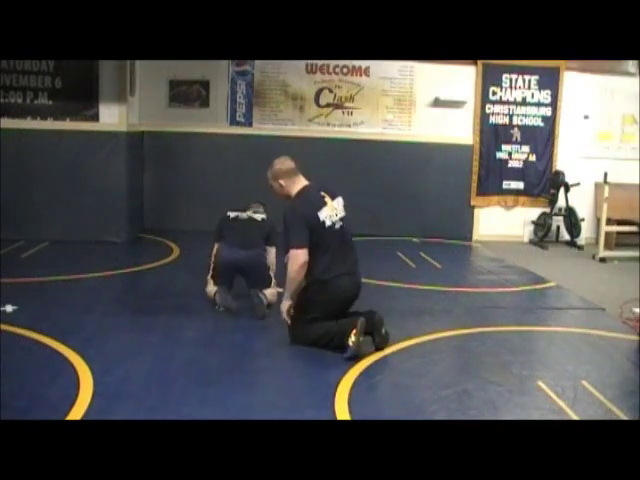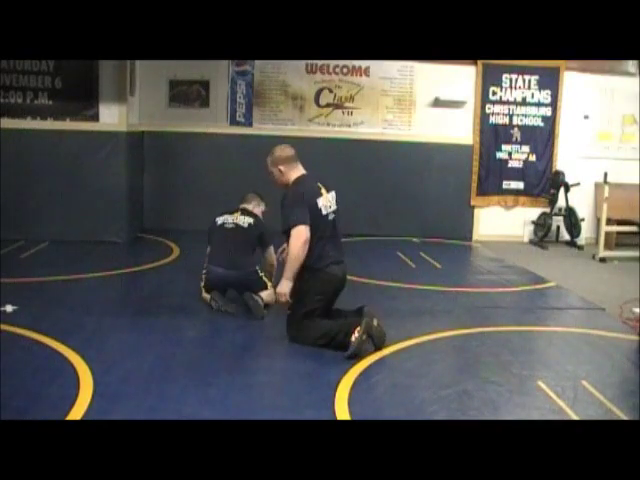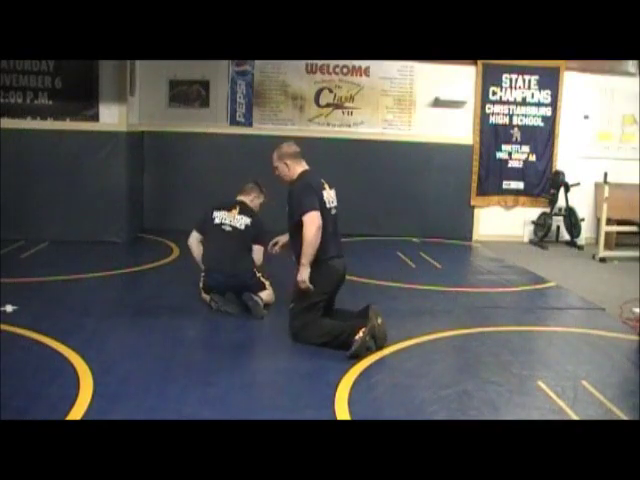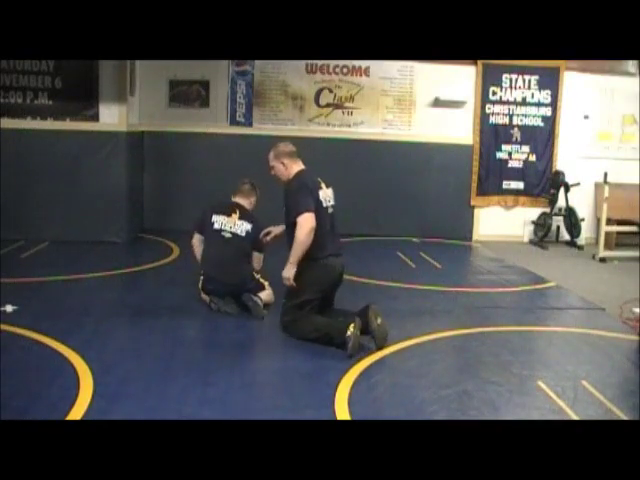
dt=0.3s
person 1, frame 1
left shoulder: (295, 211)
right shoulder: (330, 194)
left elbow: (300, 260)
left wrist: (288, 298)
left hip: (327, 285)
right hip: (352, 280)
left knee: (299, 331)
right knee: (333, 315)
left ankle: (348, 330)
right ankle: (368, 322)
person 1, frame 2
left shoulder: (294, 195)
right shoulder: (319, 186)
left elbow: (302, 238)
left wrist: (287, 280)
right wrist: (291, 244)
left hip: (317, 273)
right hip: (336, 268)
left knee: (298, 329)
right knee: (320, 315)
left ankle: (351, 331)
right ankle: (360, 318)
person 1, frame 3
left shoulder: (301, 187)
right shoulder: (318, 182)
left elbow: (314, 224)
left wrist: (304, 266)
right wrist: (288, 237)
left hip: (320, 267)
right hip: (335, 263)
left knee: (301, 326)
right knee: (322, 313)
left ankle: (356, 332)
right ankle: (365, 317)
person 1, frame 4
left shoulder: (296, 186)
right shoulder: (316, 182)
left elbow: (307, 225)
left wrist: (291, 264)
right wrist: (282, 228)
left hip: (316, 265)
right hip: (334, 262)
left knee: (292, 320)
right knee: (322, 312)
left ankle: (344, 330)
right ankle: (363, 317)
person 2, frame 1
left shoulder: (226, 218)
right shoulder: (267, 222)
left elbow: (215, 252)
right elbow: (271, 259)
right wrist: (271, 283)
left hip: (225, 253)
right hip: (254, 255)
left knee: (211, 289)
right knee: (271, 293)
left ankle: (219, 295)
right ankle: (262, 297)
person 2, frame 2
left shoulder: (219, 218)
right shoulder: (258, 222)
left elbow: (209, 252)
right elbow: (271, 261)
right wrist: (271, 277)
left hip: (214, 270)
right hip: (244, 270)
left knee: (206, 293)
right knee: (269, 294)
left ankle: (215, 299)
right ankle: (257, 299)
person 2, frame 3
left shoulder: (214, 211)
right shoulder: (254, 219)
left elbow: (192, 241)
right elbow: (257, 260)
left hip: (212, 275)
right hip: (242, 275)
left knee: (206, 293)
right knee: (268, 295)
left ankle: (215, 299)
right ankle: (257, 299)
person 2, frame 4
left shoulder: (210, 212)
right shoulder: (253, 223)
left elbow: (196, 242)
right elbow: (257, 265)
left hip: (211, 279)
right hip: (242, 281)
left knee: (205, 293)
right knee: (268, 294)
left ankle: (215, 300)
right ankle: (256, 300)
